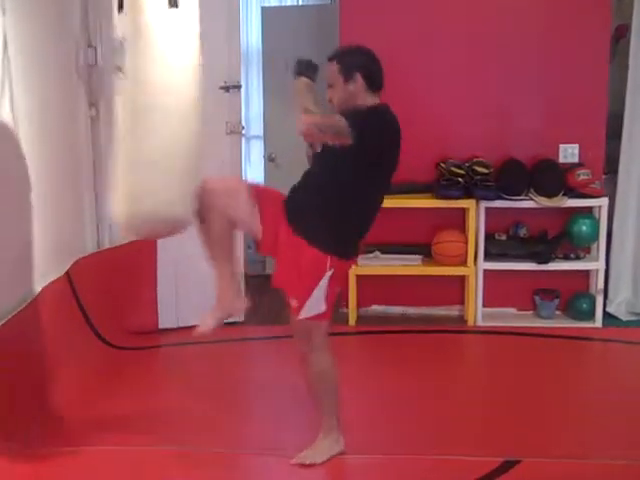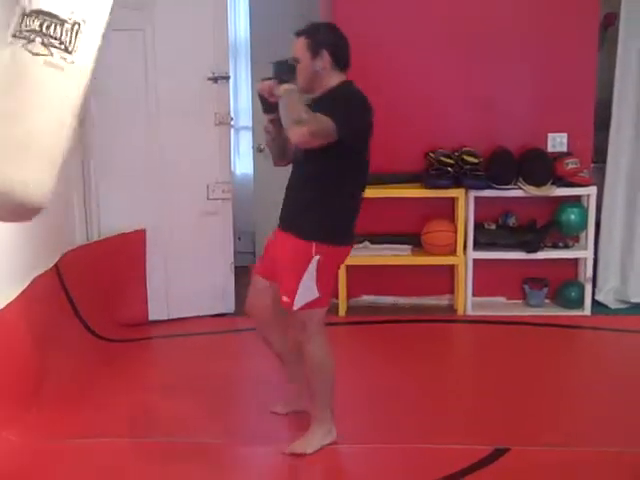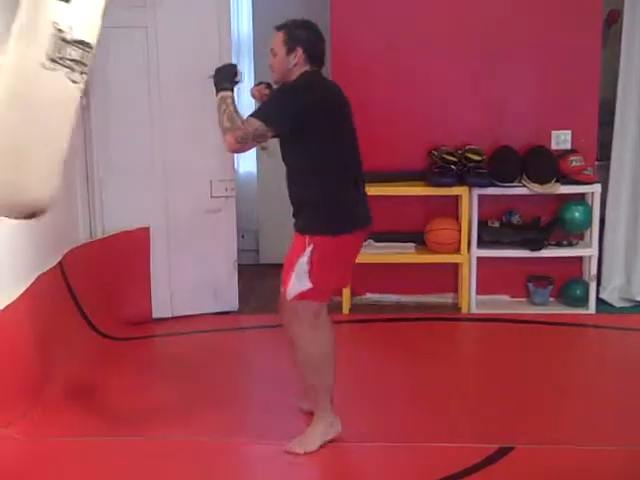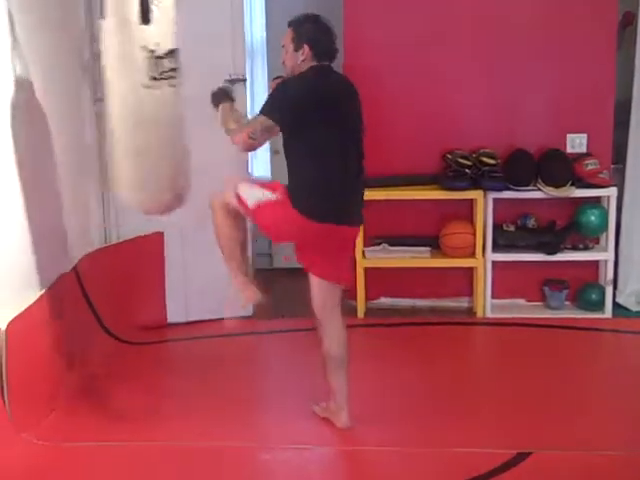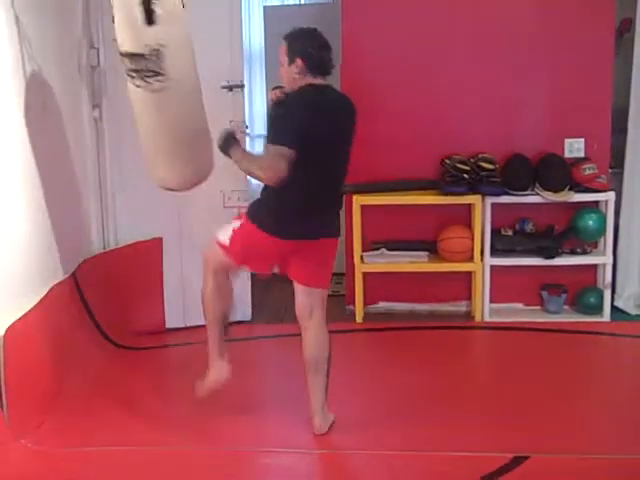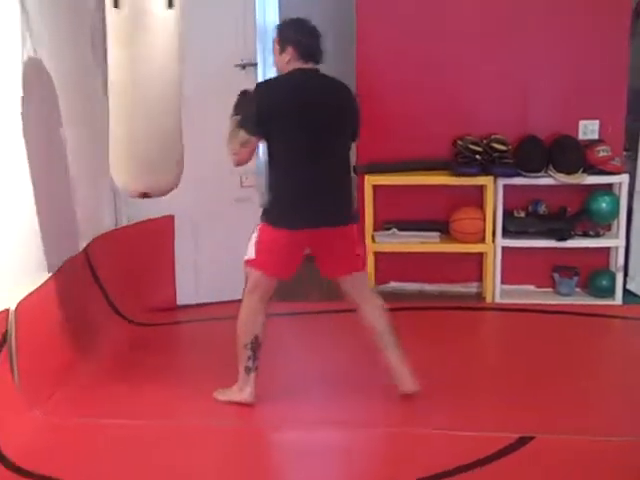
dt=0.4s
person 1, frame 1
left shoulder: (379, 123)
right shoulder: (359, 121)
left elbow: (311, 127)
left wrist: (304, 83)
right wrist: (313, 136)
left hip: (324, 244)
right hip: (293, 217)
left knee: (311, 338)
right knee: (213, 192)
left ankle: (331, 436)
right ankle: (231, 294)
person 1, frame 2
left shoulder: (349, 103)
right shoulder: (322, 103)
left elbow: (304, 136)
right elbow: (282, 156)
left wrist: (286, 88)
right wrist: (274, 109)
left hip: (319, 236)
right hip: (294, 227)
left knee: (307, 327)
right knee: (260, 307)
left ankle: (324, 425)
right ankle: (303, 394)
person 1, frame 3
left shoulder: (297, 94)
right shoulder: (321, 92)
left elbow: (236, 140)
left wrist: (224, 91)
right wrist: (270, 106)
left hip: (325, 226)
right hip: (346, 220)
left knee: (300, 319)
right knee: (311, 309)
left ankle: (326, 421)
right ankle: (322, 404)
person 1, frame 4
left shoulder: (295, 87)
right shoulder: (344, 87)
left elbow: (246, 139)
left wrist: (224, 105)
left hip: (304, 209)
right hip: (344, 218)
left knee: (224, 202)
right knee: (329, 312)
left ankle: (245, 286)
right ankle: (339, 408)
person 1, frame 5
left shoulder: (291, 107)
right shoulder: (345, 108)
left elbow: (272, 172)
left wrist: (234, 147)
left hip: (273, 224)
right hip: (322, 230)
left knee: (214, 262)
right knee: (313, 317)
left ankle: (218, 362)
right ankle: (319, 413)
person 1, frame 6
left shoulder: (270, 92)
right shoulder: (343, 95)
left elbow: (239, 154)
left wrist: (240, 115)
left hip: (286, 217)
right hip: (336, 215)
left knee: (255, 295)
right knee: (362, 292)
left ankle: (245, 385)
right ankle: (403, 375)
